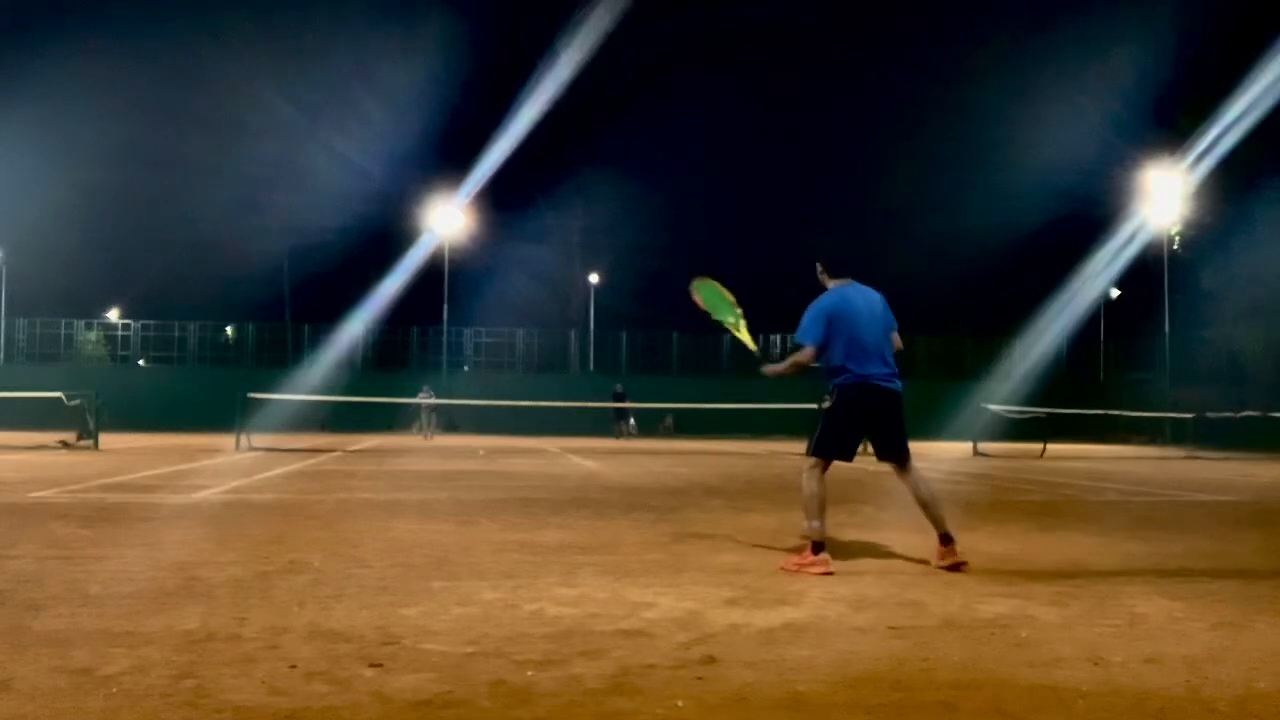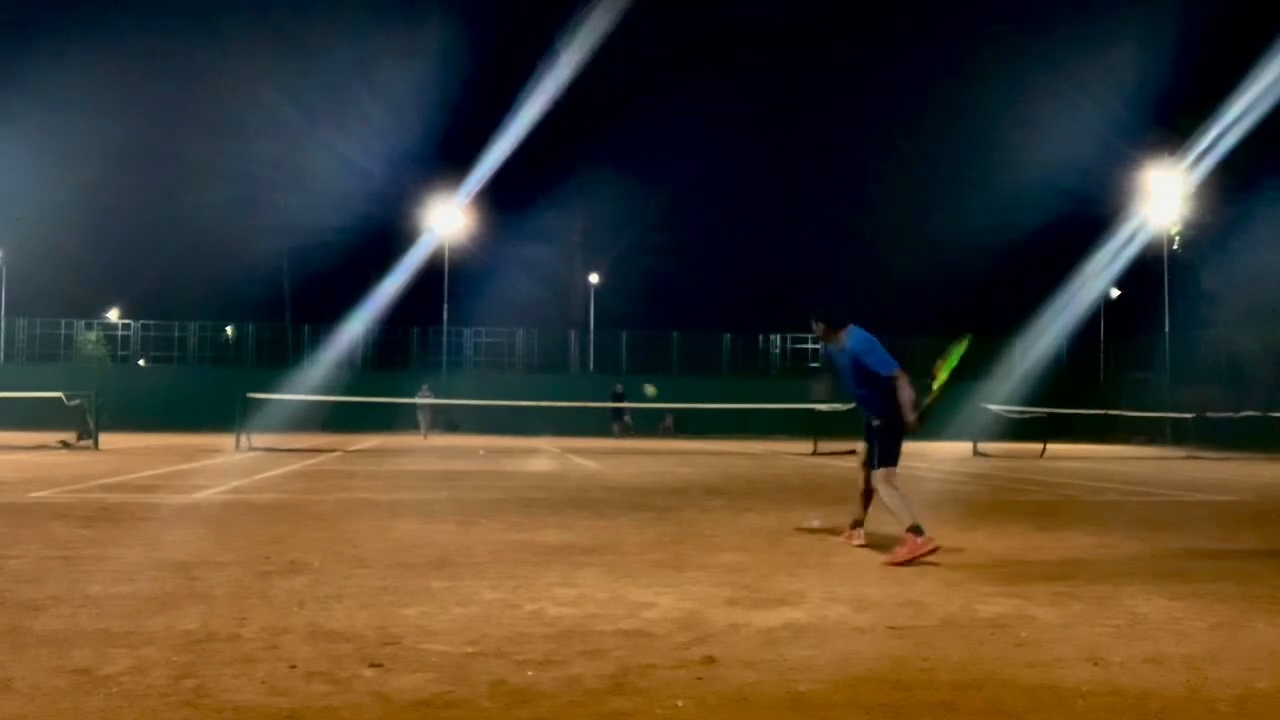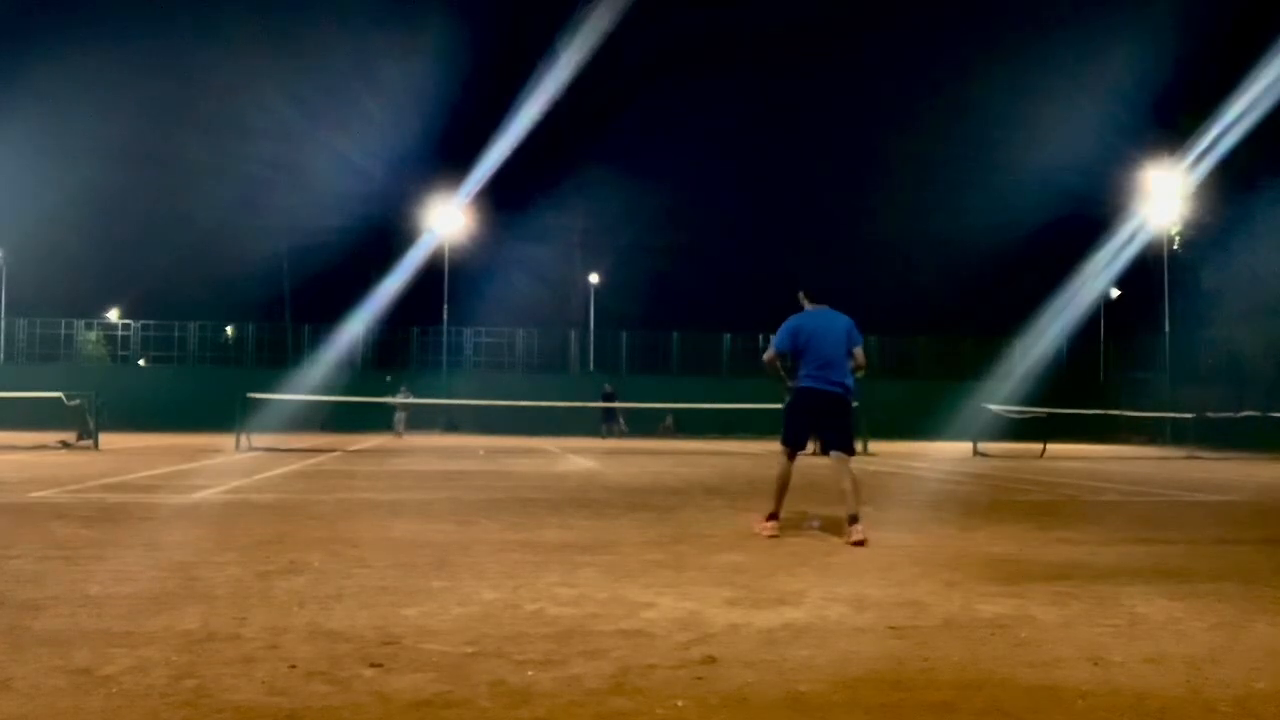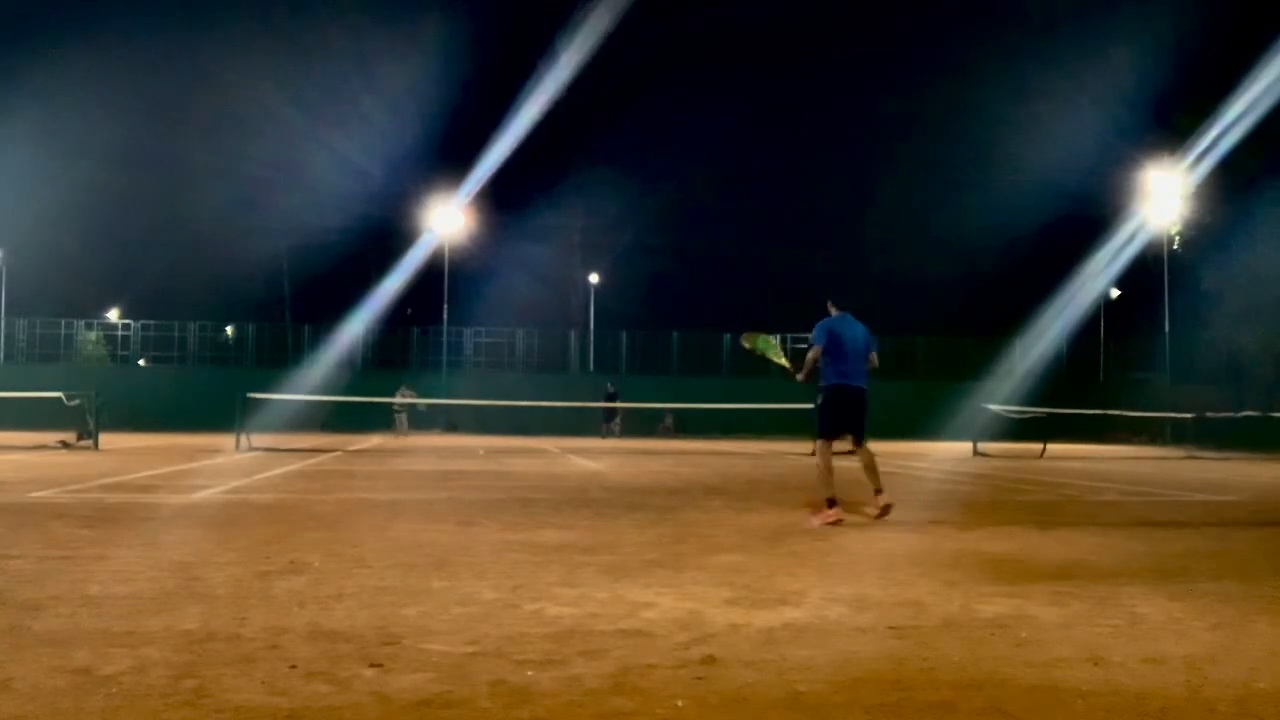
dt=1s
person 1, frame 1
left shoulder: (822, 306)
right shoulder: (876, 298)
left elbow: (806, 357)
right elbow: (896, 345)
left wrist: (777, 369)
left hip: (850, 393)
right hip: (888, 391)
left knee: (813, 468)
right knee: (904, 467)
left ankle: (816, 553)
right ankle: (947, 545)
person 1, frame 2
left shoulder: (858, 348)
right shoulder: (835, 346)
left elbow: (899, 379)
left wrist: (908, 411)
left hip: (888, 413)
right hip: (879, 412)
left knee: (881, 479)
right knee: (870, 467)
left ankle: (918, 538)
right ankle: (857, 528)
person 1, frame 3
left shoulder: (795, 322)
right shoulder: (846, 322)
left elbow: (769, 357)
right elbow: (860, 362)
left wrist: (786, 380)
left hip: (806, 394)
right hip: (838, 397)
left knee: (787, 456)
right knee: (842, 463)
left ankle: (772, 520)
right ankle: (854, 524)
person 1, frame 4
left shoulder: (825, 326)
right shoulder: (862, 329)
left elbow: (815, 353)
right elbow: (873, 363)
left wrist: (803, 374)
left hip: (834, 390)
right hip: (858, 391)
left knee: (823, 447)
right knee: (860, 445)
left ankle: (832, 508)
right ankle: (880, 496)
